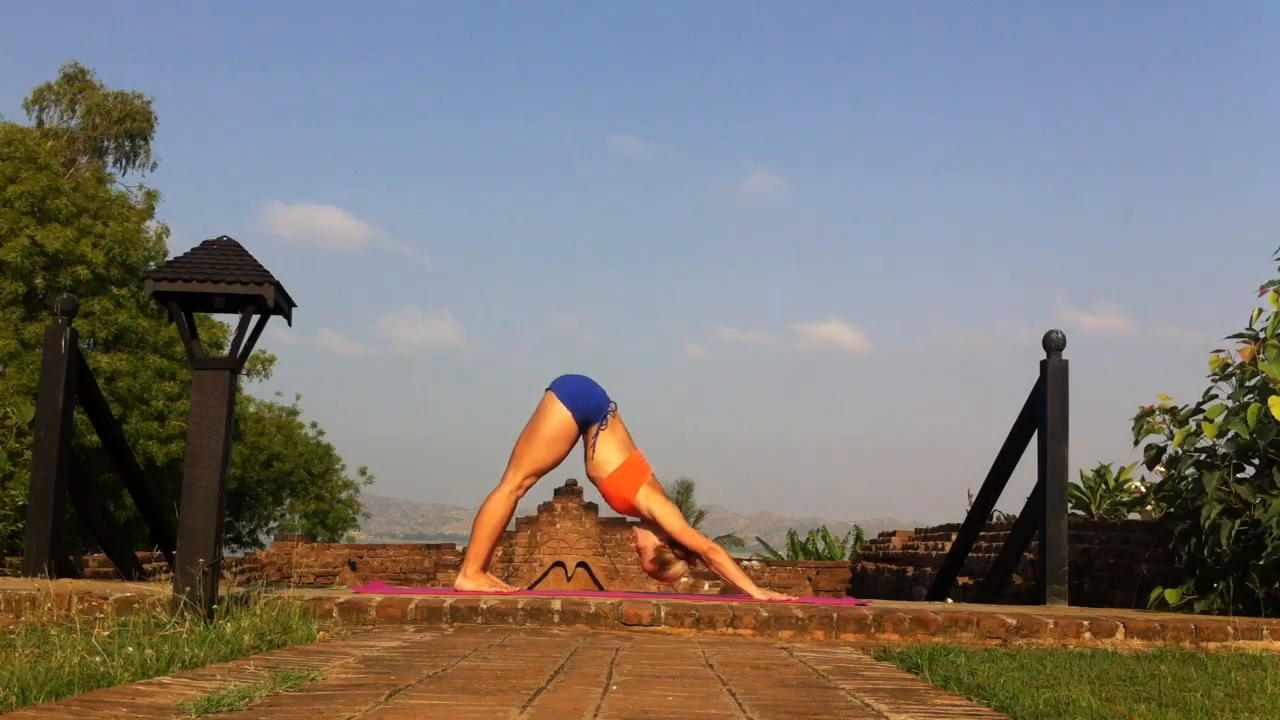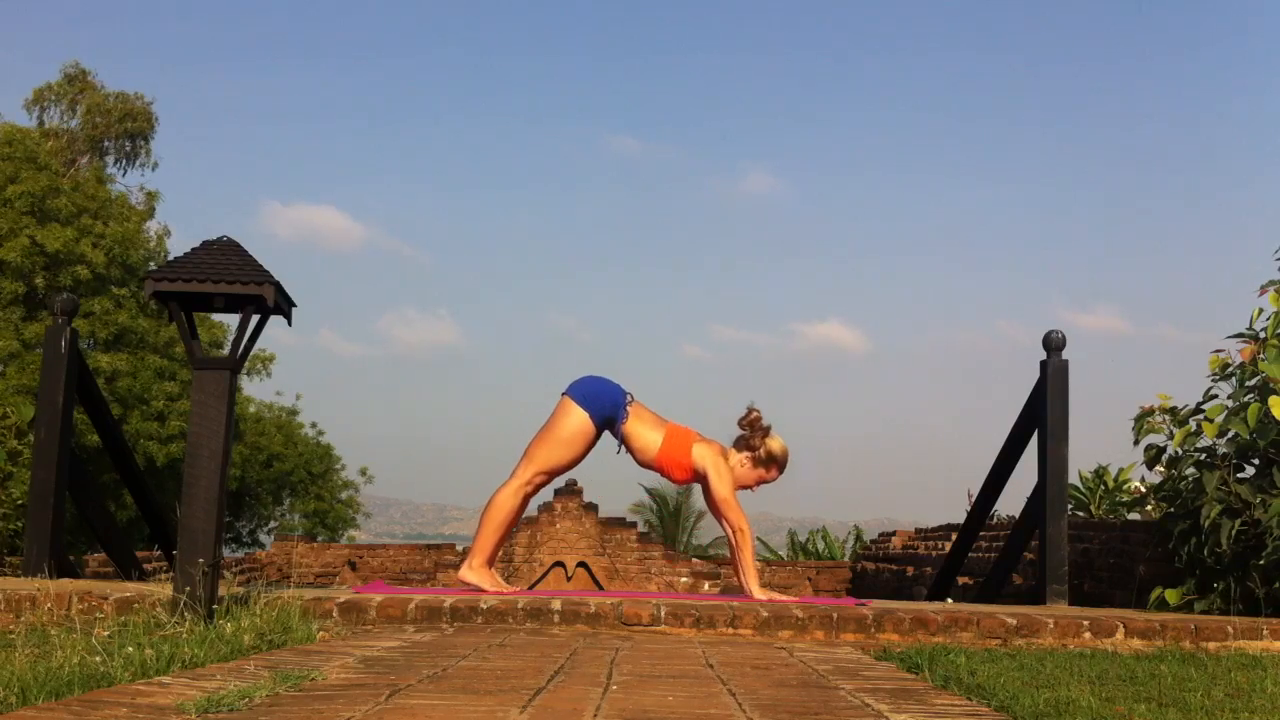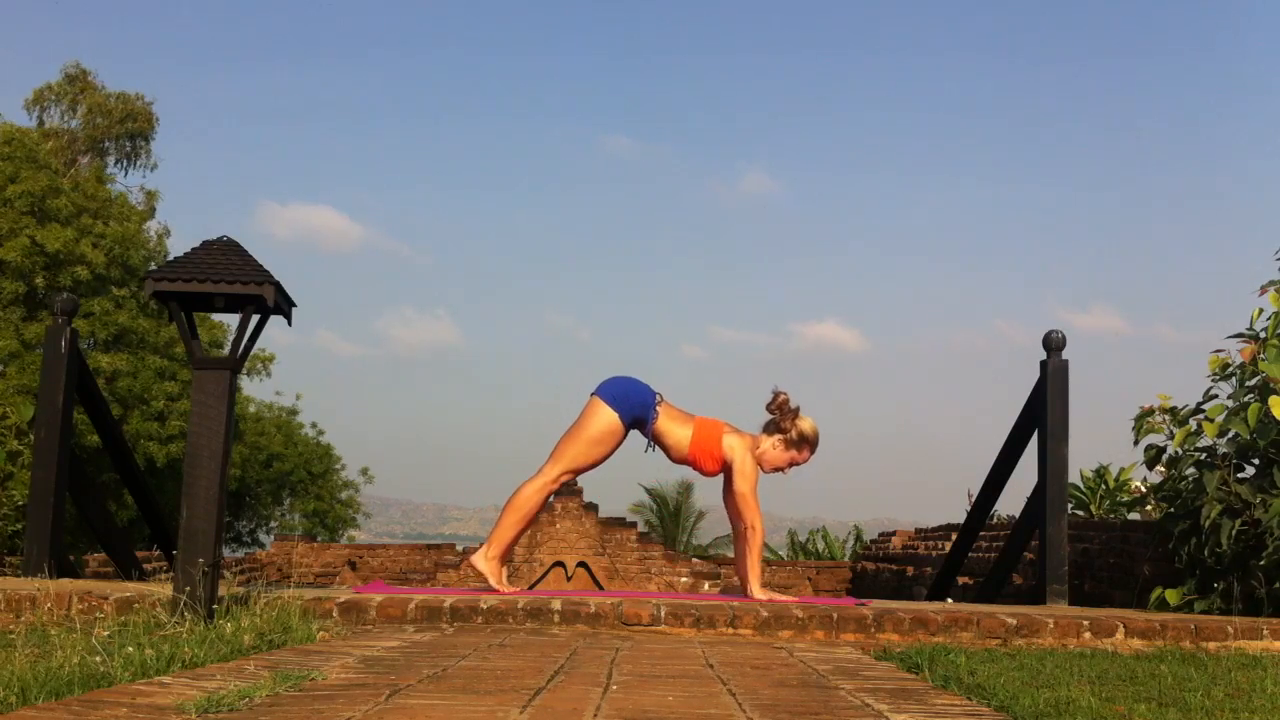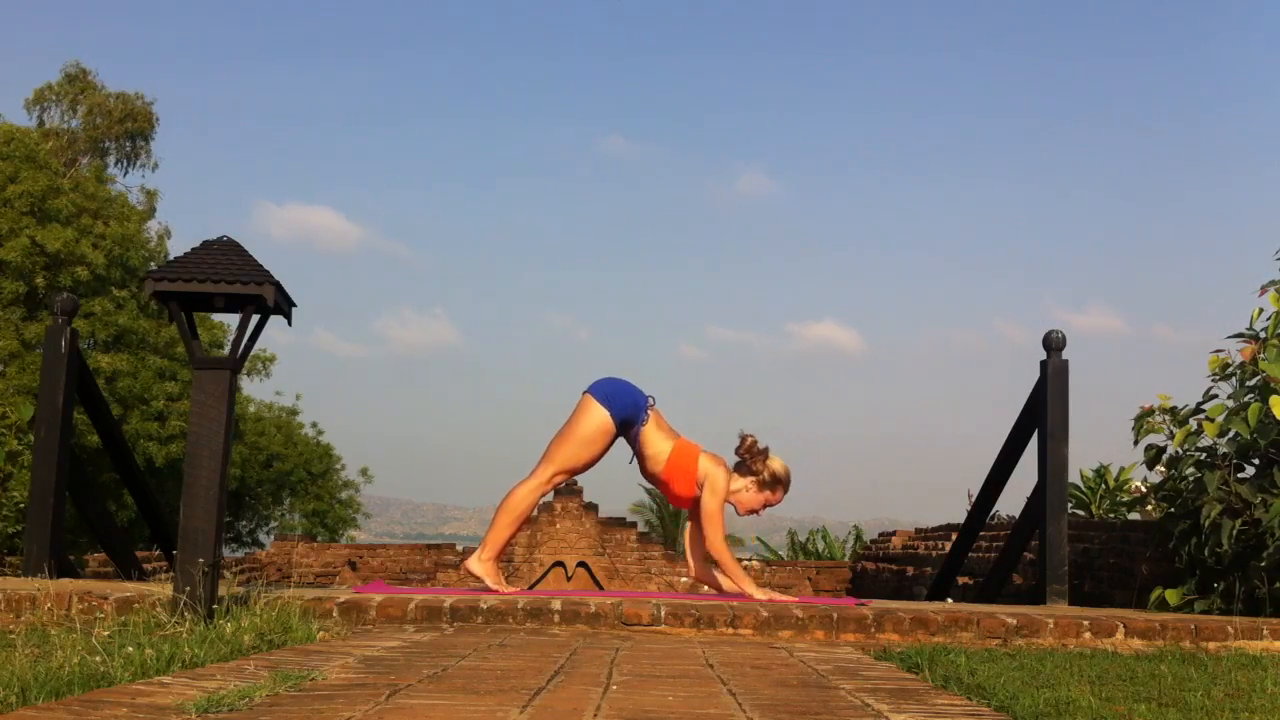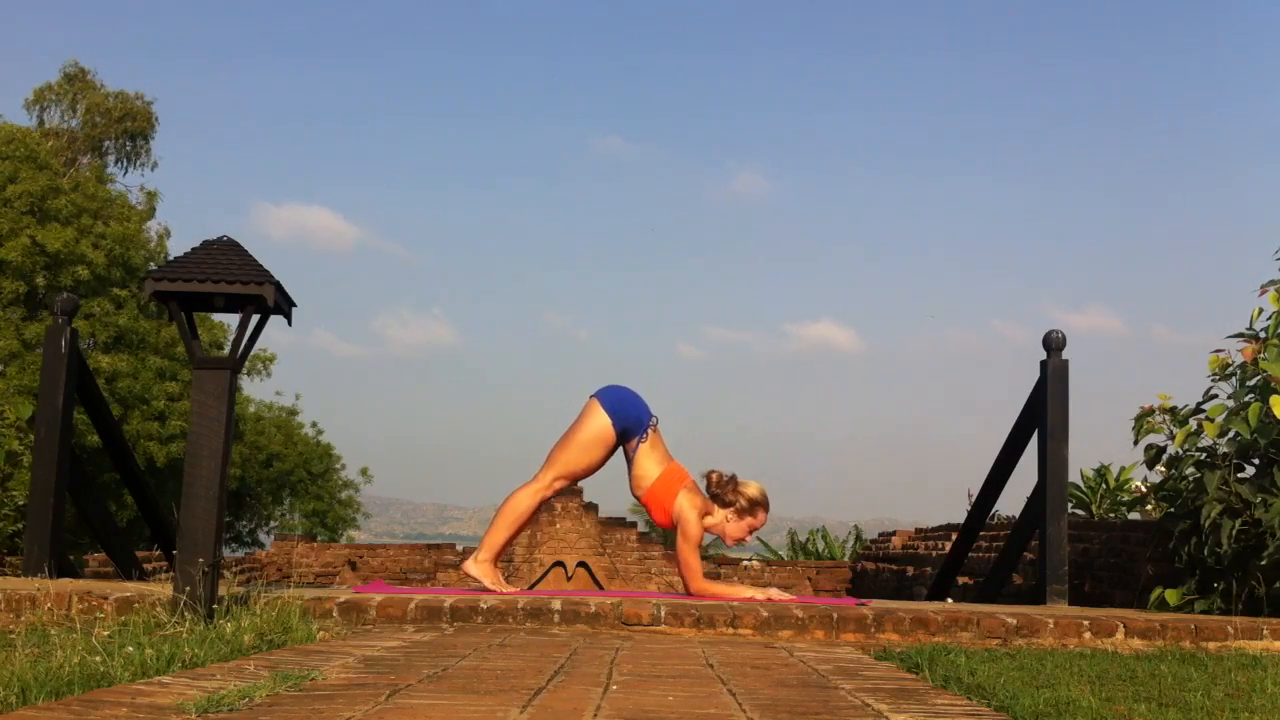
dt=0.7s
person 1, frame 1
left shoulder: (653, 506)
right shoulder: (652, 505)
left elbow: (707, 550)
right elbow: (709, 549)
left wrist: (753, 590)
right wrist: (754, 591)
left hip: (581, 402)
right hip: (577, 398)
left knee: (517, 485)
right knee: (514, 484)
left ankle: (479, 570)
right ankle: (470, 573)
person 1, frame 2
left shoulder: (710, 466)
right shoulder: (713, 461)
left elbow: (732, 530)
right elbow: (741, 528)
left wrist: (749, 588)
right wrist: (755, 590)
left hip: (604, 407)
right hip: (598, 400)
left knee: (532, 482)
right knee: (525, 479)
left ankle: (485, 565)
right ankle: (475, 565)
person 1, frame 3
left shoulder: (737, 458)
right shoulder: (742, 451)
left elbow: (741, 527)
right elbow: (753, 525)
left wrist: (749, 586)
right wrist: (756, 587)
left hip: (631, 406)
right hip: (627, 400)
left knee: (555, 477)
right knee: (552, 476)
left ankle: (498, 559)
right ankle: (490, 554)
person 1, frame 4
left shoulder: (703, 493)
right shoulder: (716, 477)
left elbow: (699, 567)
right elbow: (716, 548)
left wrist: (746, 590)
right wrist: (752, 589)
left hip: (622, 409)
right hip: (617, 401)
left knee: (550, 479)
right knee: (545, 477)
left ankle: (490, 559)
right ankle: (484, 558)
person 1, frame 5
left shoulder: (697, 513)
right shoulder: (691, 513)
left elbow: (694, 584)
right elbow: (696, 586)
left wrist: (754, 593)
right wrist: (752, 591)
left hip: (623, 415)
right hip: (619, 409)
left knee: (550, 485)
right knee: (546, 483)
left ankle: (489, 561)
right ankle: (482, 559)
